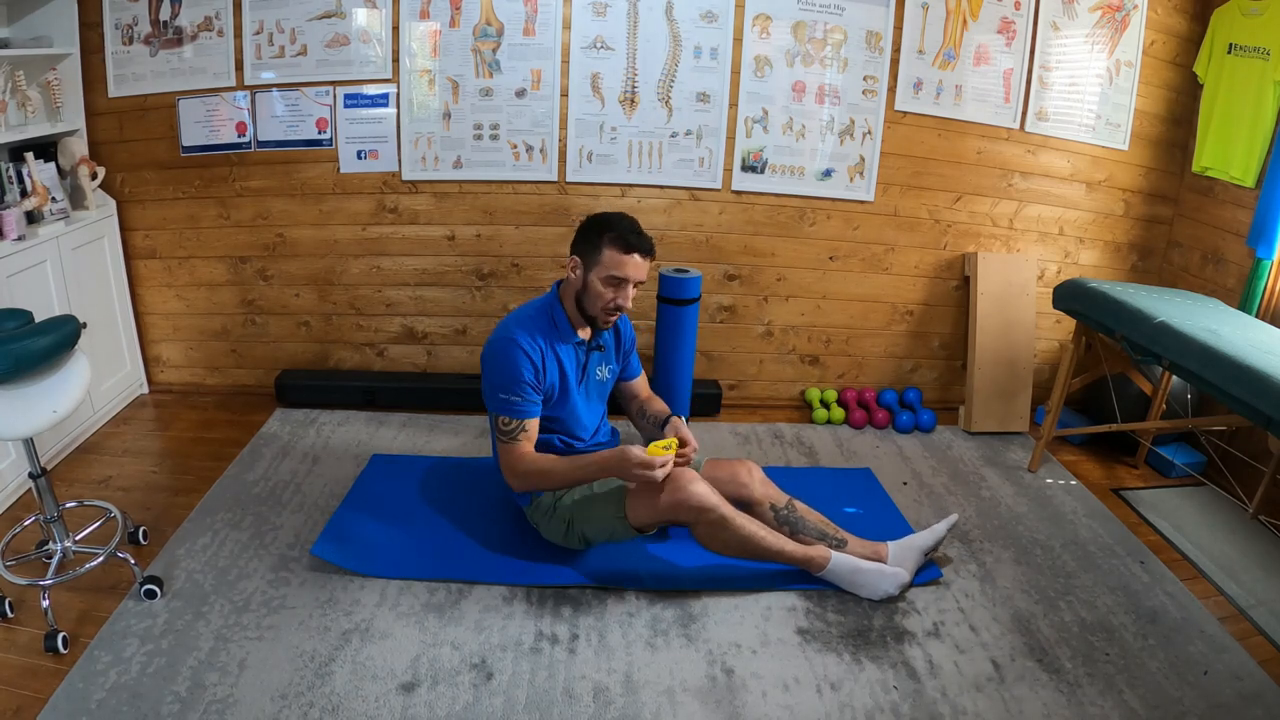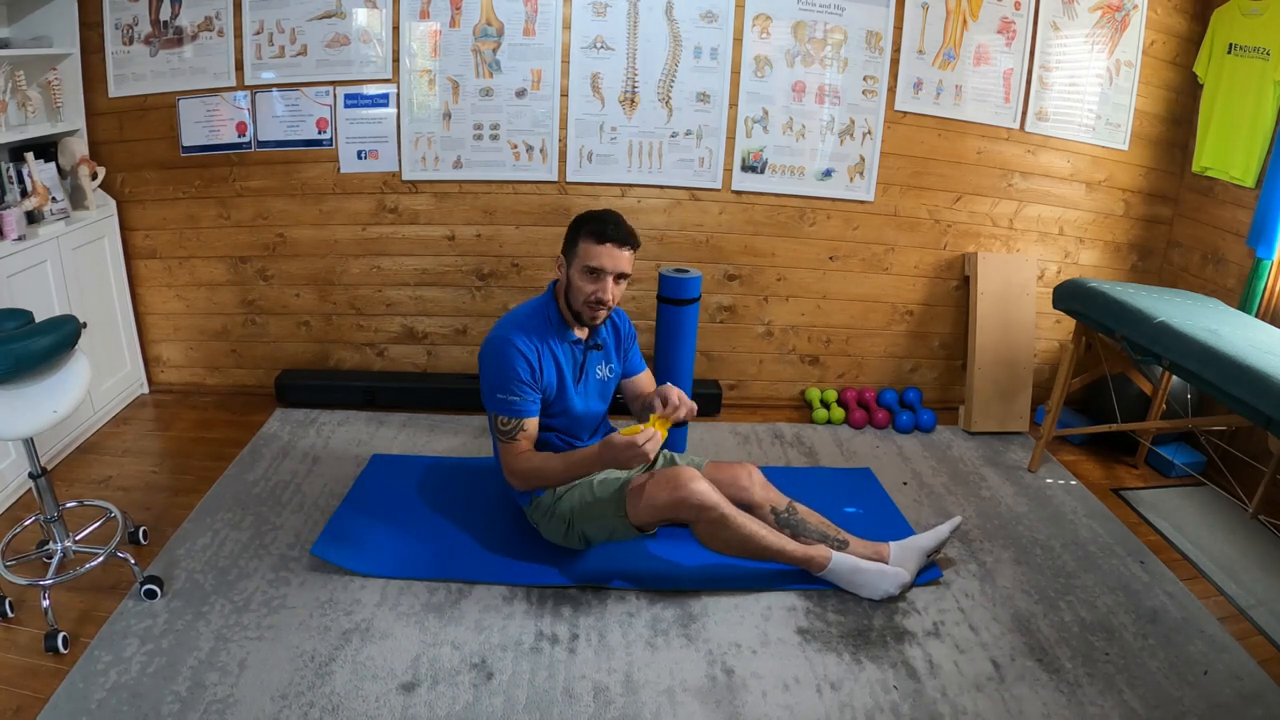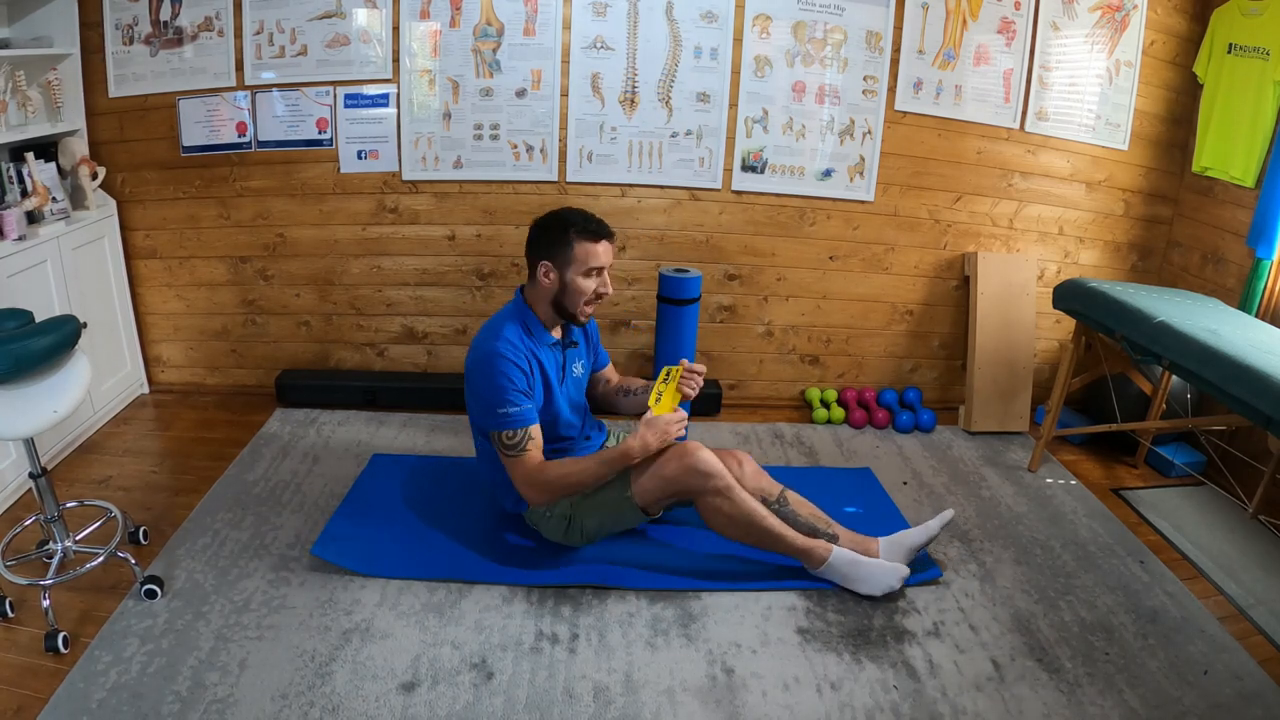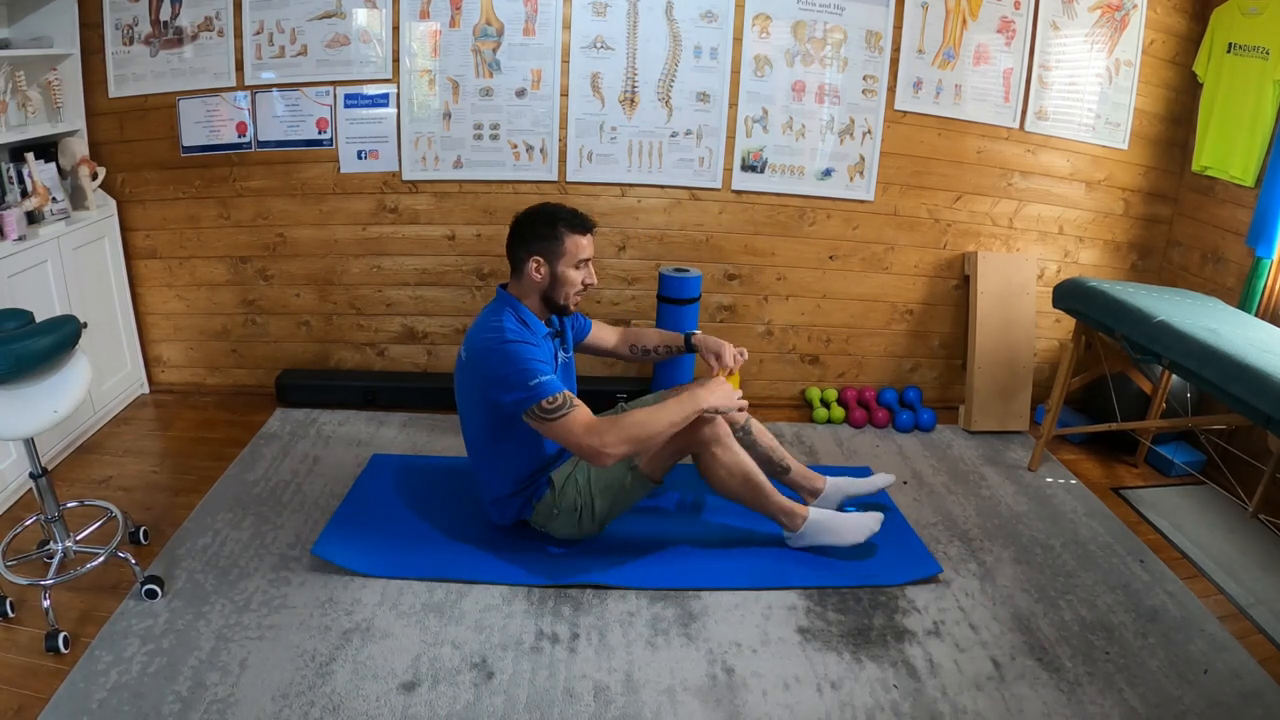
dt=0.5s
person 1, frame 1
left shoulder: (614, 324)
right shoulder: (518, 345)
left elbow: (639, 398)
right elbow: (519, 471)
left wrist: (669, 425)
right wrist: (613, 463)
left hip: (607, 463)
right hip: (557, 494)
left knee: (744, 477)
right knee: (686, 490)
left ankle: (878, 554)
right ankle: (824, 564)
person 1, frame 2
left shoulder: (613, 322)
right shoulder: (514, 344)
left elbow: (643, 399)
right elbow: (518, 470)
left wrist: (666, 400)
right wrist: (603, 455)
left hip: (608, 458)
right hip: (555, 492)
left knee: (745, 481)
right knee: (687, 489)
left ankle: (879, 554)
right ankle: (824, 563)
person 1, frame 3
left shoulder: (574, 320)
right shoulder: (502, 355)
left elbow: (608, 390)
right elbow: (534, 483)
right wrist: (635, 448)
left hip: (592, 449)
right hip: (555, 502)
left knee: (738, 465)
right knee: (694, 463)
left ankle: (870, 549)
right ankle: (822, 557)
person 1, frame 4
left shoulder: (547, 310)
right shoulder: (508, 345)
left elbow: (620, 339)
right elbow: (601, 444)
left wrist: (695, 341)
right wrist: (698, 402)
left hip: (564, 457)
right hip: (549, 499)
left knee: (712, 398)
right knee: (703, 417)
left ankle: (817, 490)
right ankle: (799, 521)
